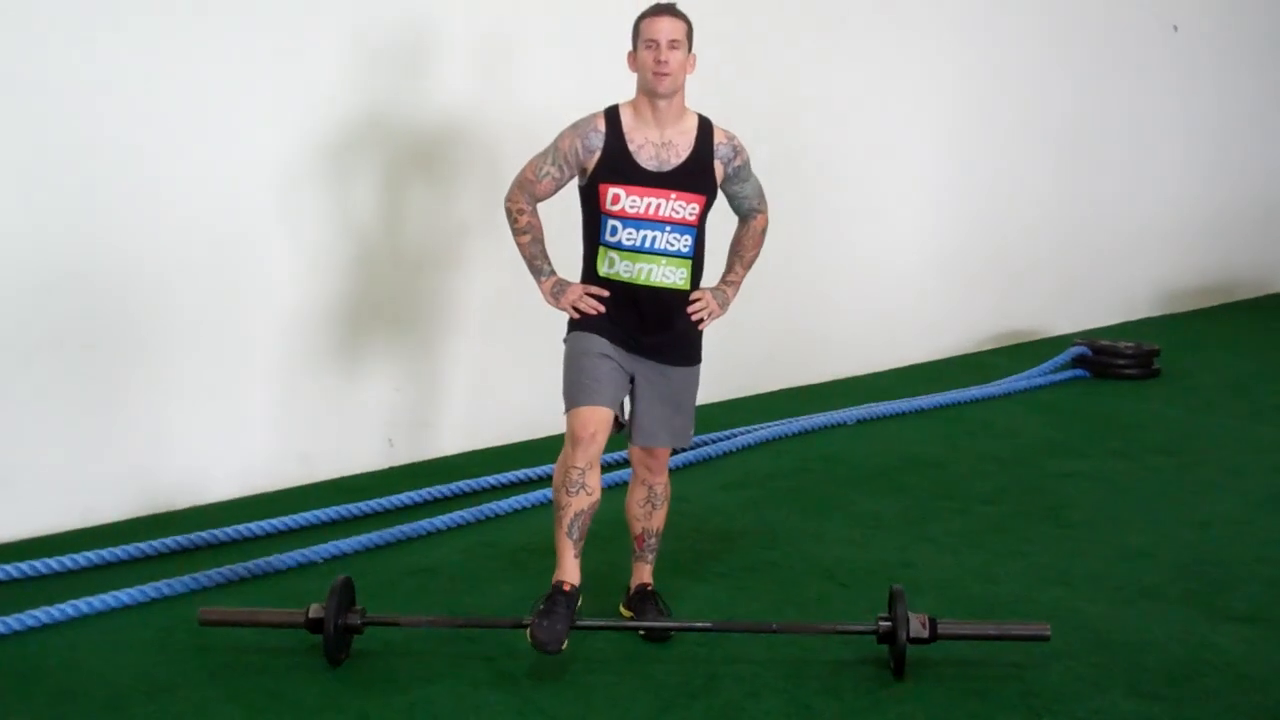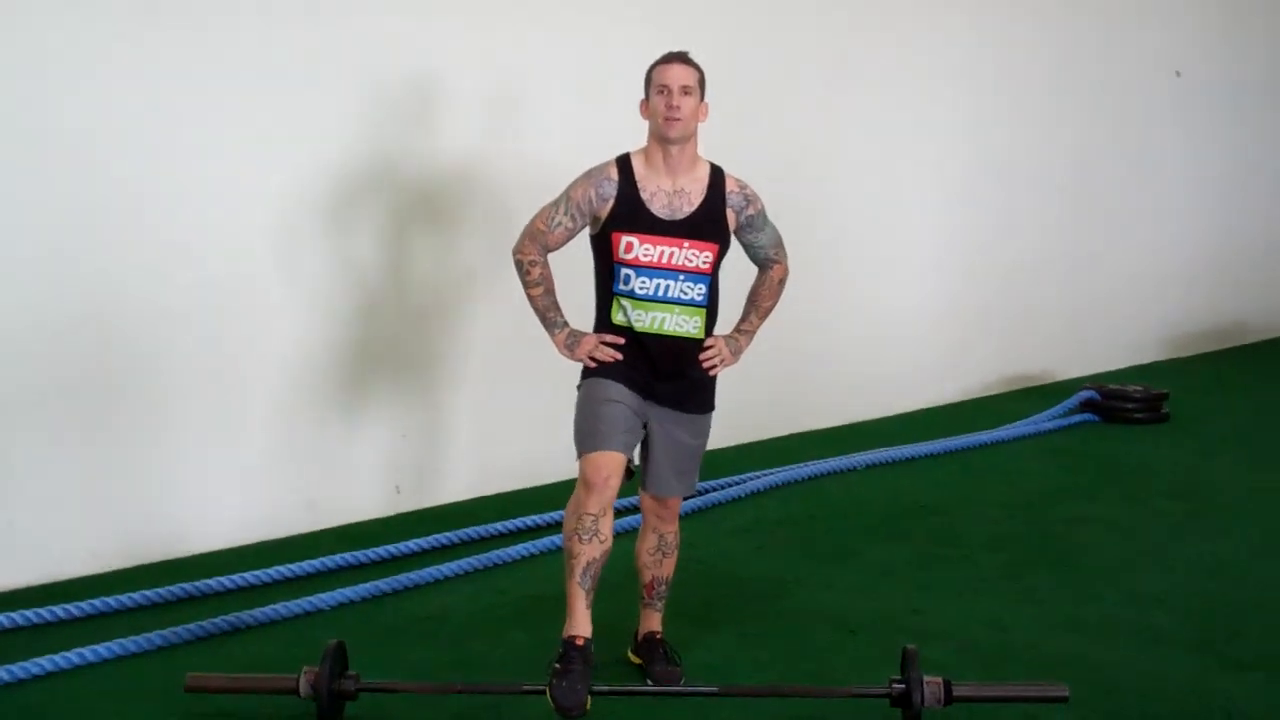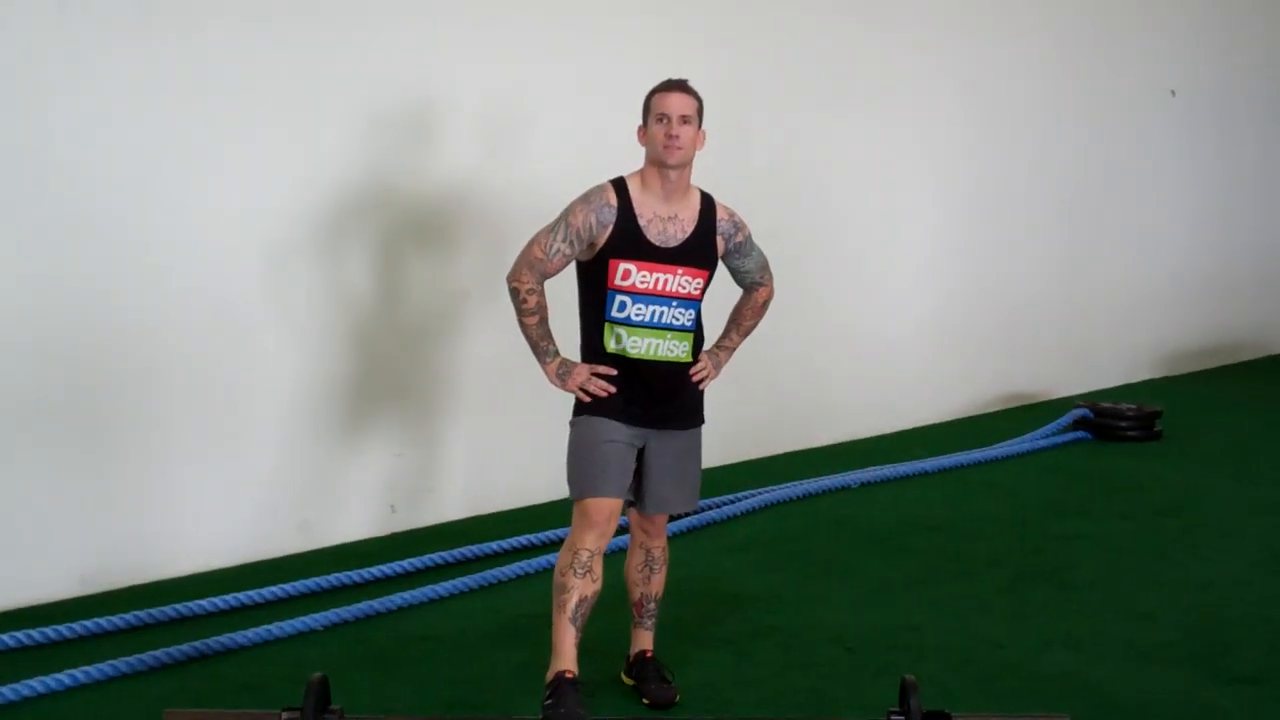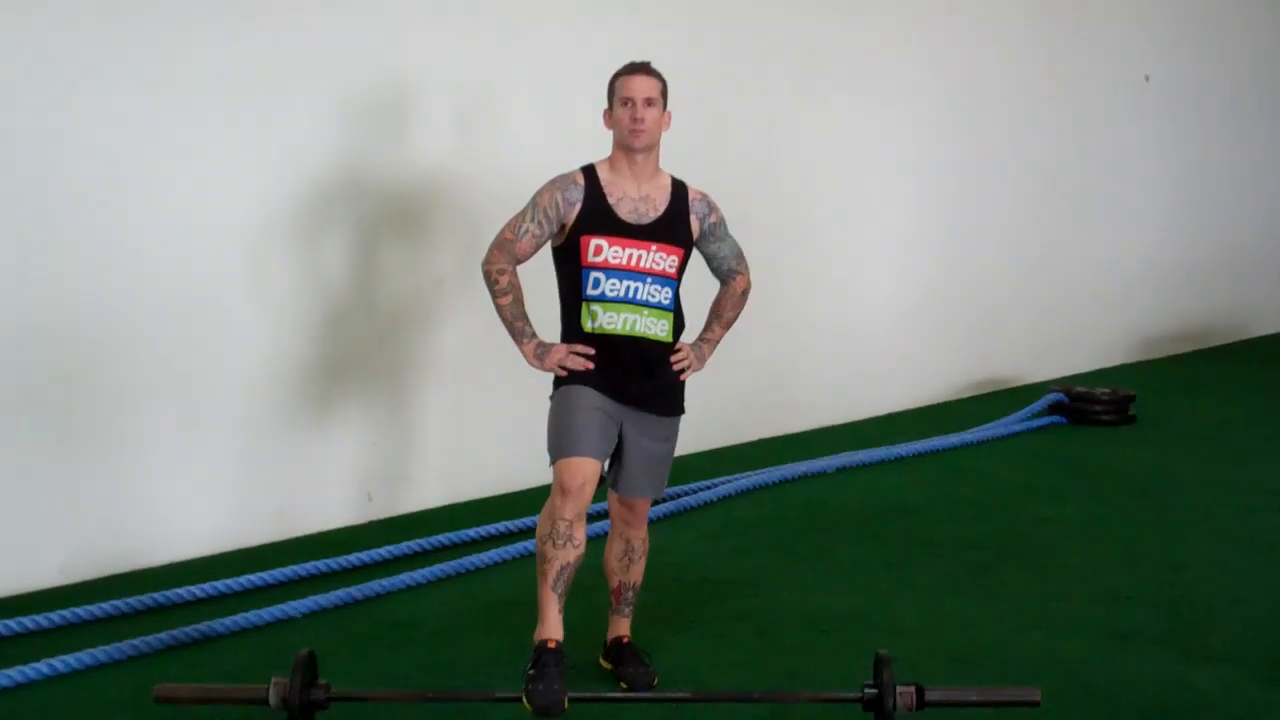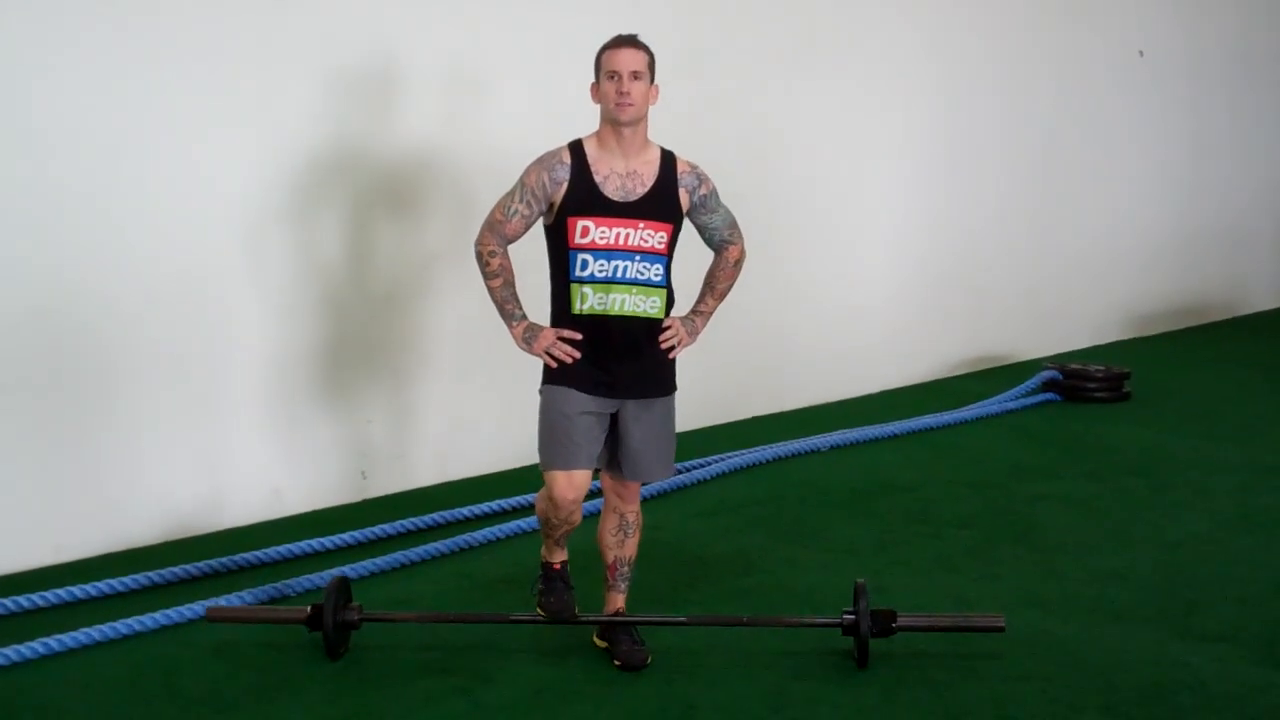
dt=1s
person 1, frame 1
left shoulder: (720, 146)
right shoulder: (592, 134)
left elbow: (755, 214)
right elbow: (520, 197)
left wrist: (728, 288)
right wrist: (549, 282)
left hip: (674, 334)
right hip: (601, 323)
left knee: (653, 459)
right knee: (585, 436)
left ankle: (641, 587)
right ankle: (565, 585)
person 1, frame 2
left shoulder: (733, 195)
right shoulder: (605, 183)
left elbow: (775, 264)
right elbow: (529, 248)
left wrist: (740, 338)
right wrist: (562, 334)
left hip: (687, 382)
right hip: (615, 370)
left knee: (664, 507)
right knee: (597, 483)
left ankle: (650, 633)
right ankle: (577, 637)
person 1, frame 3
left shoulder: (721, 223)
right shoulder: (601, 208)
left elbow: (760, 286)
right elbow: (524, 275)
left wrist: (720, 354)
right wrist: (553, 364)
left hip: (677, 405)
right hip: (608, 400)
left knee: (652, 526)
right knee: (594, 523)
left ankle: (642, 654)
person 1, frame 4
left shoulder: (694, 206)
right shoulder: (570, 192)
left elbow: (737, 276)
right elbow: (498, 260)
left wrist: (705, 346)
right wrist: (530, 345)
left hip: (657, 388)
right hip: (587, 377)
left knee: (632, 511)
right knee: (574, 486)
left ankle: (620, 637)
right ankle: (548, 641)
person 1, frame 5
left shoulder: (685, 178)
right shoulder: (557, 170)
left elbow: (731, 246)
right elbow: (490, 242)
left wrist: (697, 320)
right wrist: (520, 327)
left hip: (648, 370)
right hip: (577, 368)
left knee: (626, 492)
right knee: (566, 493)
left ankle: (615, 616)
right ankle: (554, 562)
